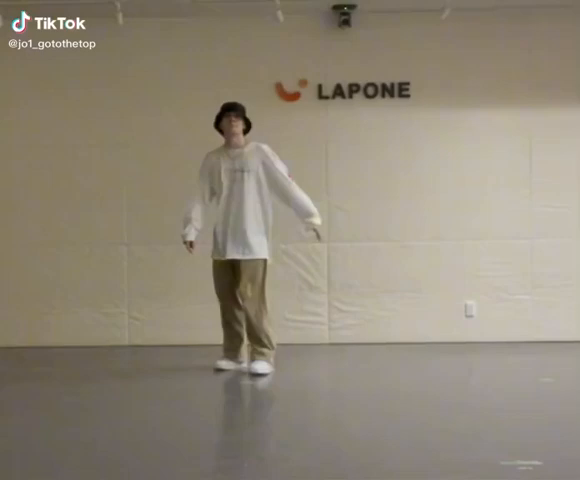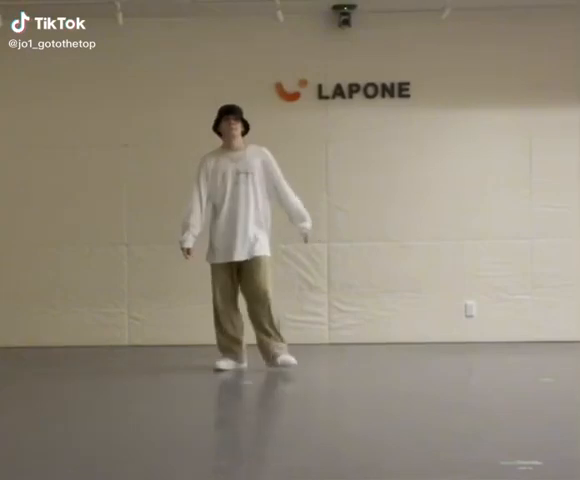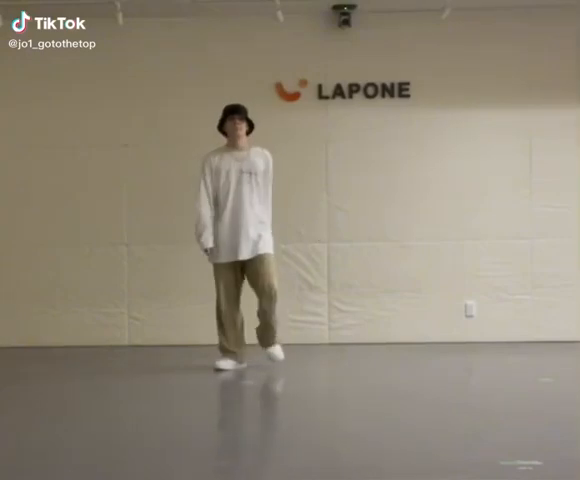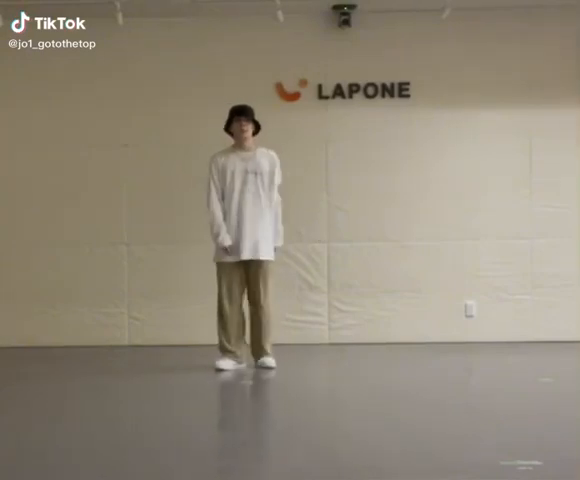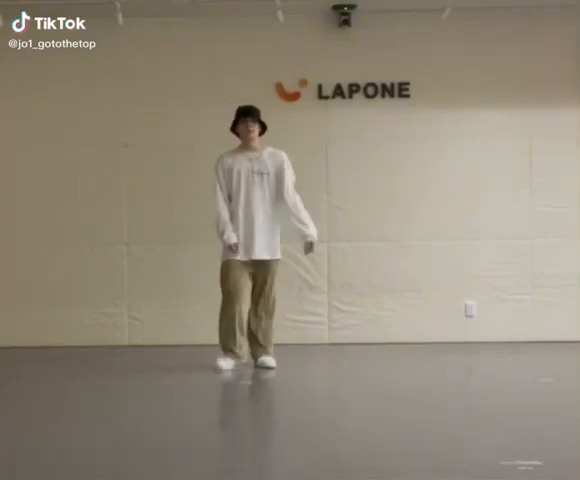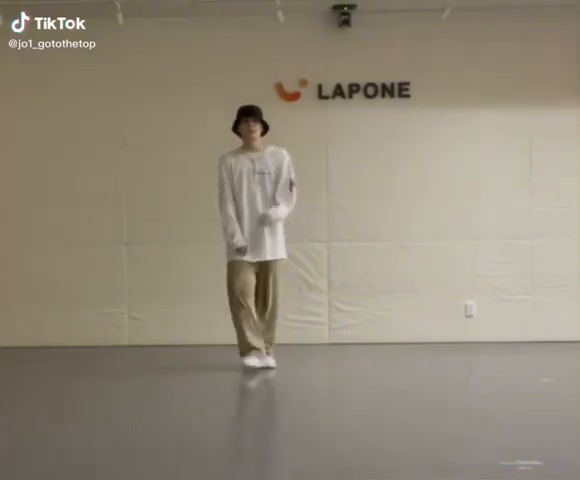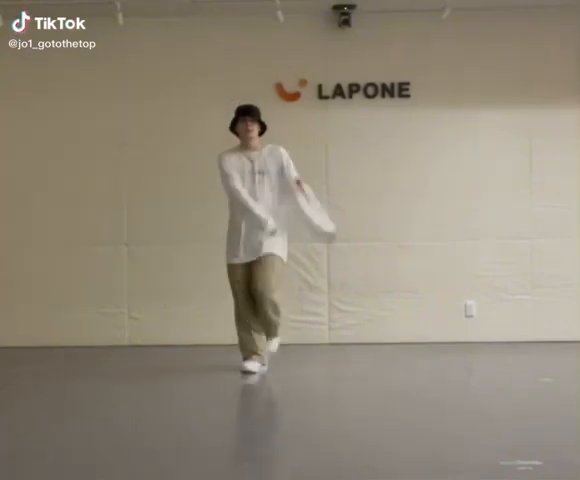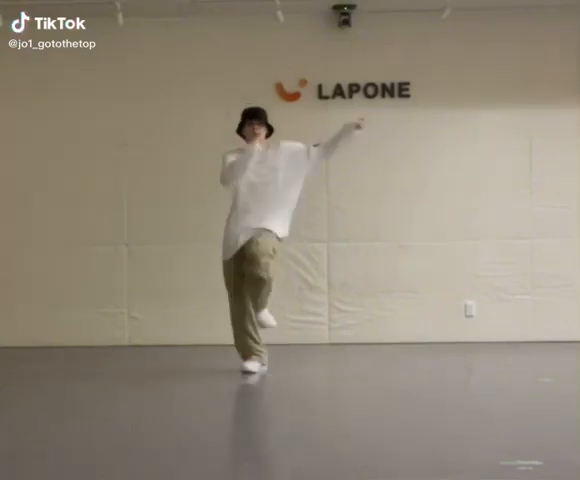
dt=0.2s
person 1, frame 1
left shoulder: (261, 153)
right shoulder: (212, 159)
left elbow: (286, 186)
right elbow: (202, 198)
left wrist: (311, 215)
right wrist: (190, 230)
left hip: (253, 241)
right hip: (223, 242)
left knee: (251, 299)
right knee: (228, 300)
left ankle: (262, 356)
right ankle: (234, 354)
person 1, frame 2
left shoulder: (261, 156)
right shoulder: (209, 162)
left elbow: (282, 191)
right elbow: (199, 201)
left wrist: (302, 220)
right wrist: (188, 236)
left hip: (255, 240)
right hip: (222, 243)
left knee: (260, 295)
right knee: (225, 302)
left ankle: (276, 351)
right ankle: (233, 353)
person 1, frame 3
left shoulder: (263, 157)
right shoulder: (213, 160)
left elbow: (266, 198)
right elbow: (205, 201)
left wrist: (265, 230)
right wrist: (205, 236)
left hip: (258, 238)
right hip: (225, 242)
left knee: (268, 290)
right knee: (227, 301)
left ankle: (270, 341)
right ankle: (232, 354)
person 1, frame 4
left shoulder: (270, 158)
right shoulder: (219, 161)
left elbow: (274, 200)
right elbow: (214, 202)
left wrist: (277, 235)
right wrist: (222, 236)
left hip: (261, 241)
right hip: (229, 242)
left knee: (261, 301)
right knee: (229, 301)
left ankle: (263, 352)
right ankle: (232, 354)
person 1, frame 5
left shoulder: (278, 157)
right shoulder: (226, 161)
left elbow: (290, 197)
right elbow: (221, 202)
left wrist: (309, 230)
right wrist: (227, 234)
left hip: (267, 242)
right hip: (238, 243)
left knee: (265, 301)
right knee: (234, 297)
left ankle: (263, 351)
right ankle: (231, 352)
person 1, frame 6
left shoulder: (280, 156)
right shoulder: (228, 161)
left elbow: (289, 194)
right elbow: (226, 202)
left wrist: (275, 214)
right wrist: (235, 236)
left hip: (270, 242)
right hip: (240, 242)
left knee: (267, 300)
right knee: (241, 297)
left ankle: (266, 351)
right ankle: (252, 351)
person 1, frame 7
left shoulder: (277, 154)
right shoulder: (228, 159)
left elbow: (295, 187)
right elbow: (238, 194)
right wrist: (262, 220)
left hip: (271, 240)
right hip: (243, 238)
left knee: (266, 292)
right knee: (247, 305)
left ankle: (272, 331)
right ankle: (254, 355)
person 1, frame 8
left shoulder: (288, 151)
right shoulder: (234, 157)
left elbow: (321, 151)
right elbow: (227, 180)
left wrist: (346, 130)
right wrist: (250, 153)
left hip: (266, 229)
right hip: (235, 235)
left knee: (258, 251)
right knee: (238, 301)
left ankle: (261, 306)
right ankle: (252, 355)
